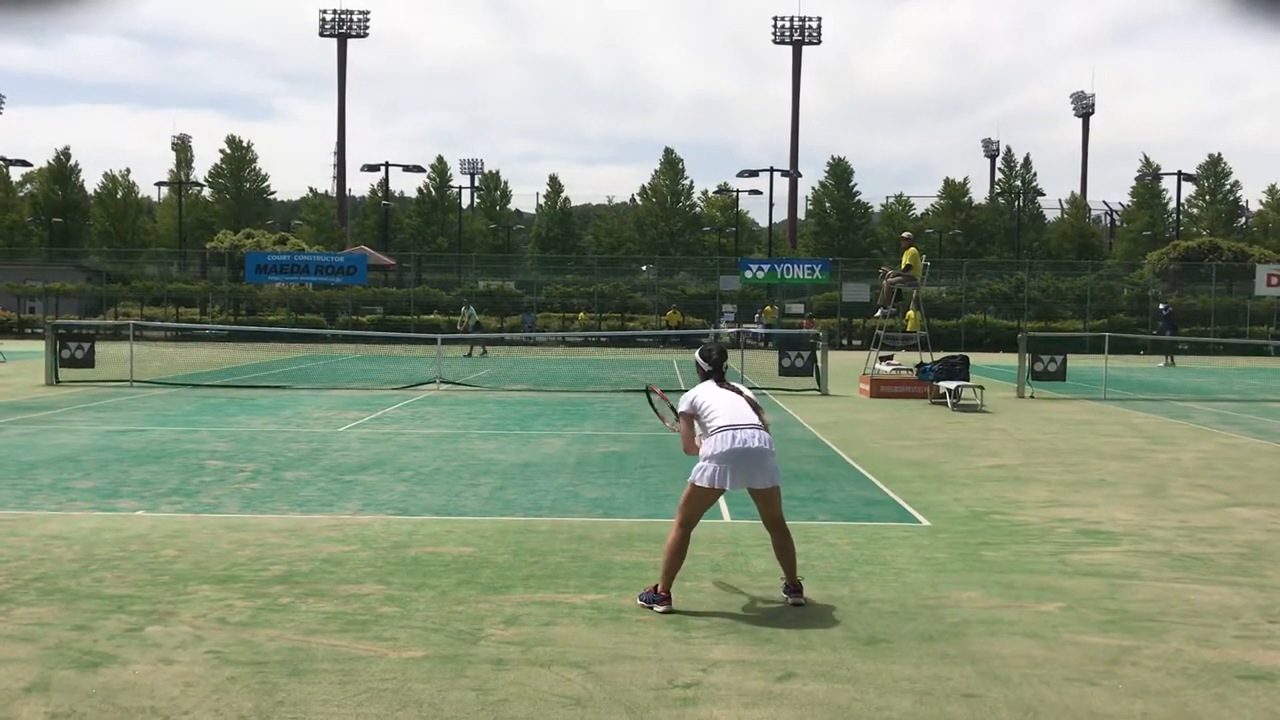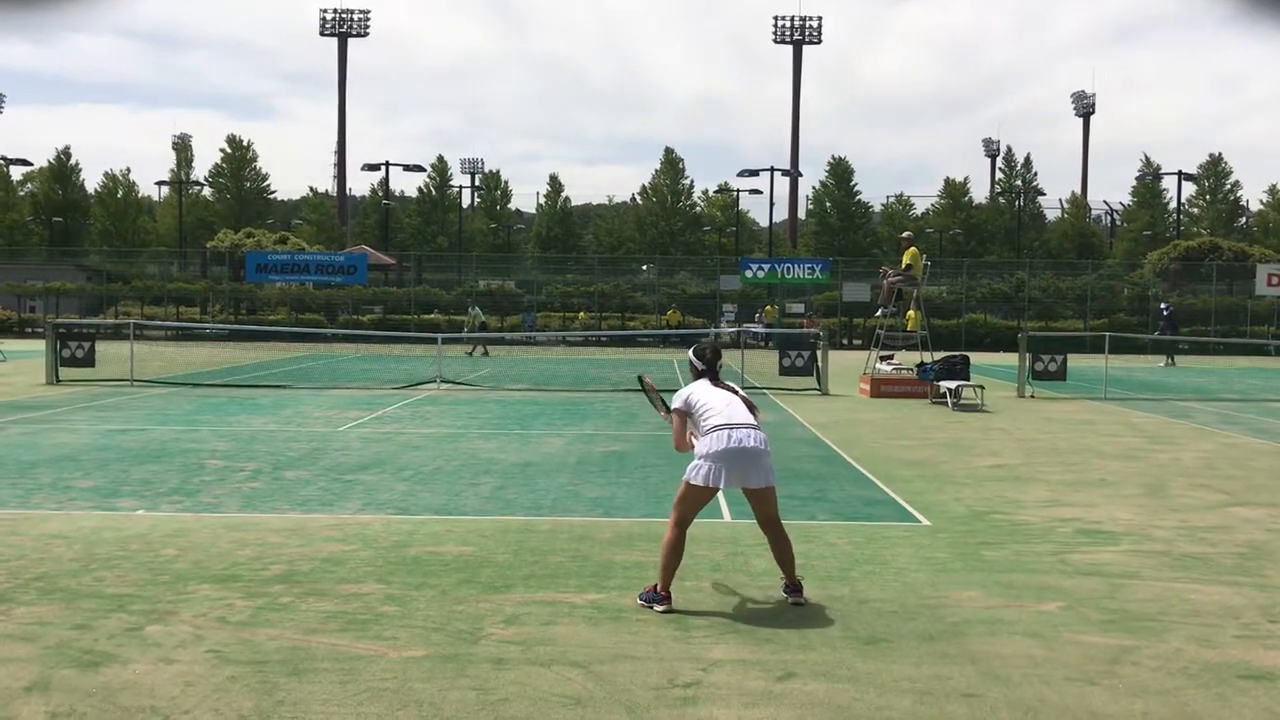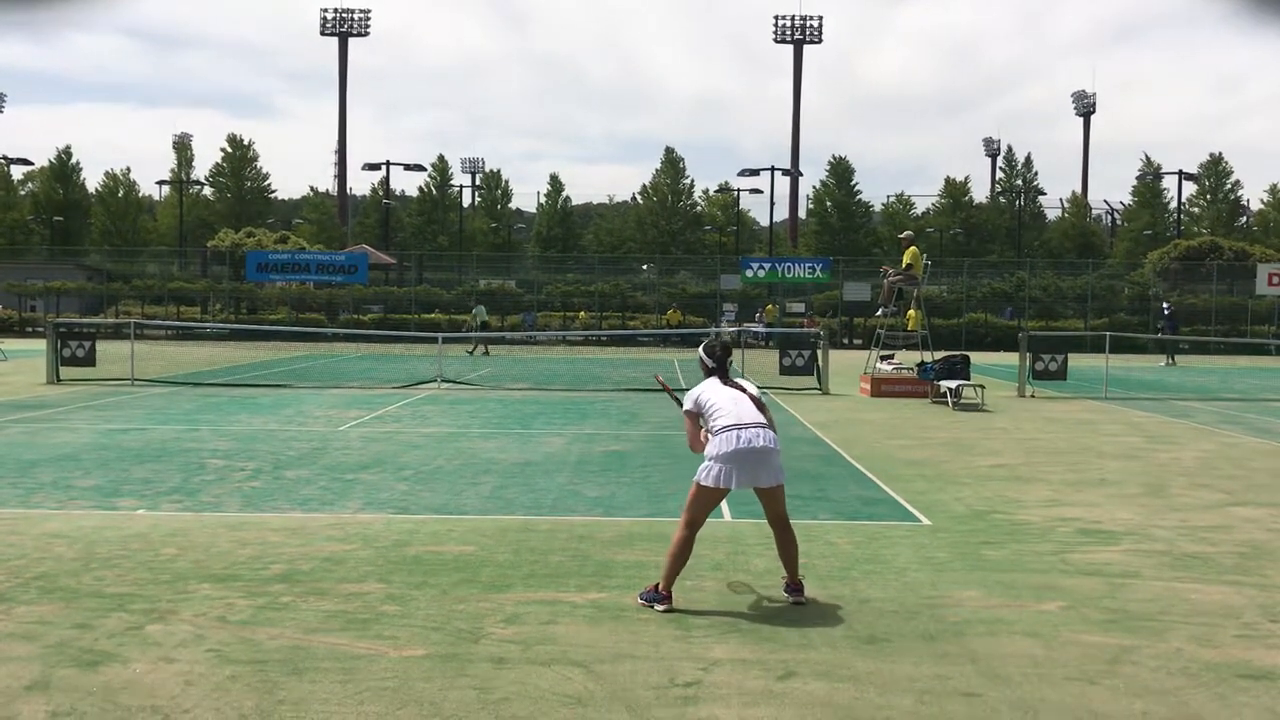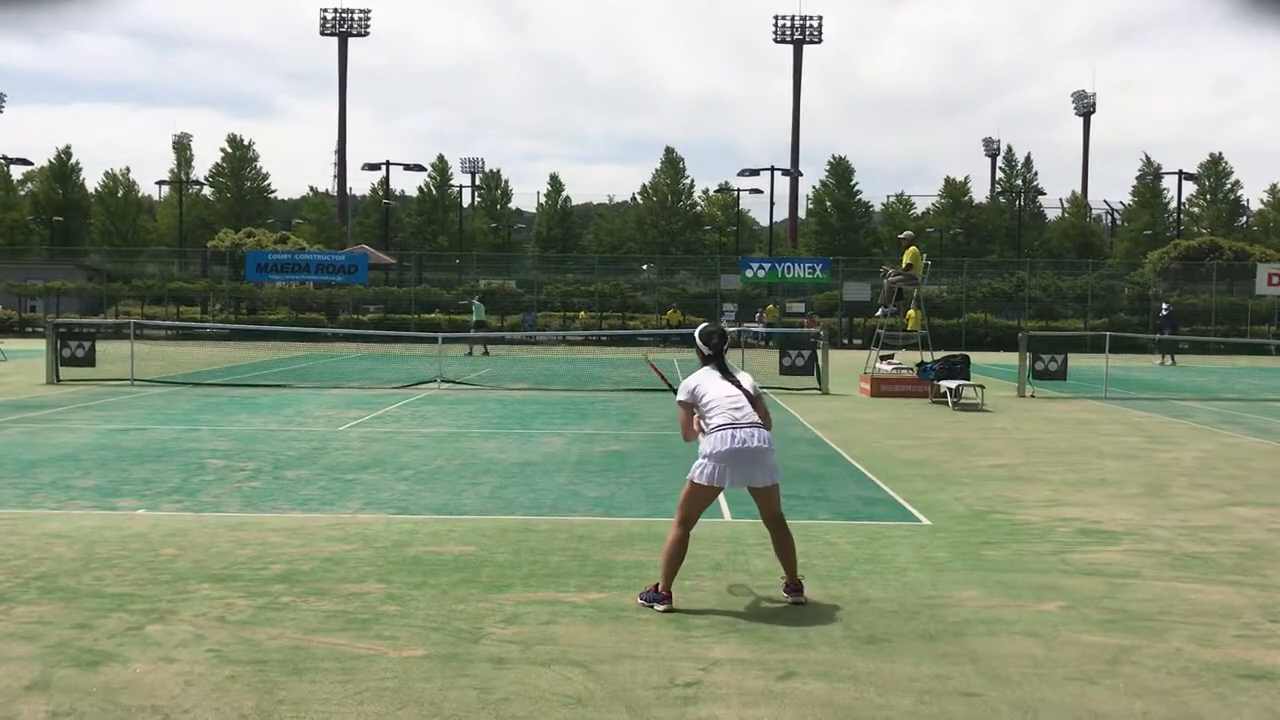
dt=0.3s
person 1, frame 1
left shoulder: (692, 395)
right shoulder: (742, 390)
left elbow: (689, 448)
left wrist: (702, 444)
left hip: (722, 449)
right hip: (761, 446)
left knee: (684, 523)
right knee: (775, 522)
left ankle: (661, 593)
right ankle: (794, 586)
person 1, frame 2
left shoulder: (685, 393)
right shoulder: (734, 389)
left elbow: (680, 445)
left wrist: (693, 439)
left hip: (717, 448)
right hip: (756, 446)
left knee: (678, 522)
right knee: (771, 523)
left ankle: (661, 593)
right ankle: (793, 586)
person 1, frame 3
left shoulder: (696, 393)
right shoulder: (746, 386)
left elbow: (695, 445)
right elbow: (771, 426)
left hip: (726, 449)
right hip: (766, 446)
left knee: (689, 524)
right knee: (779, 520)
left ankle: (662, 592)
right ankle: (794, 585)
person 1, frame 4
left shoulder: (691, 383)
right shoulder: (744, 377)
left elbow: (688, 435)
right elbow: (767, 422)
left hip: (720, 448)
right hip: (759, 444)
left knee: (683, 521)
right knee: (775, 520)
left ankle: (662, 593)
right ankle: (794, 586)
